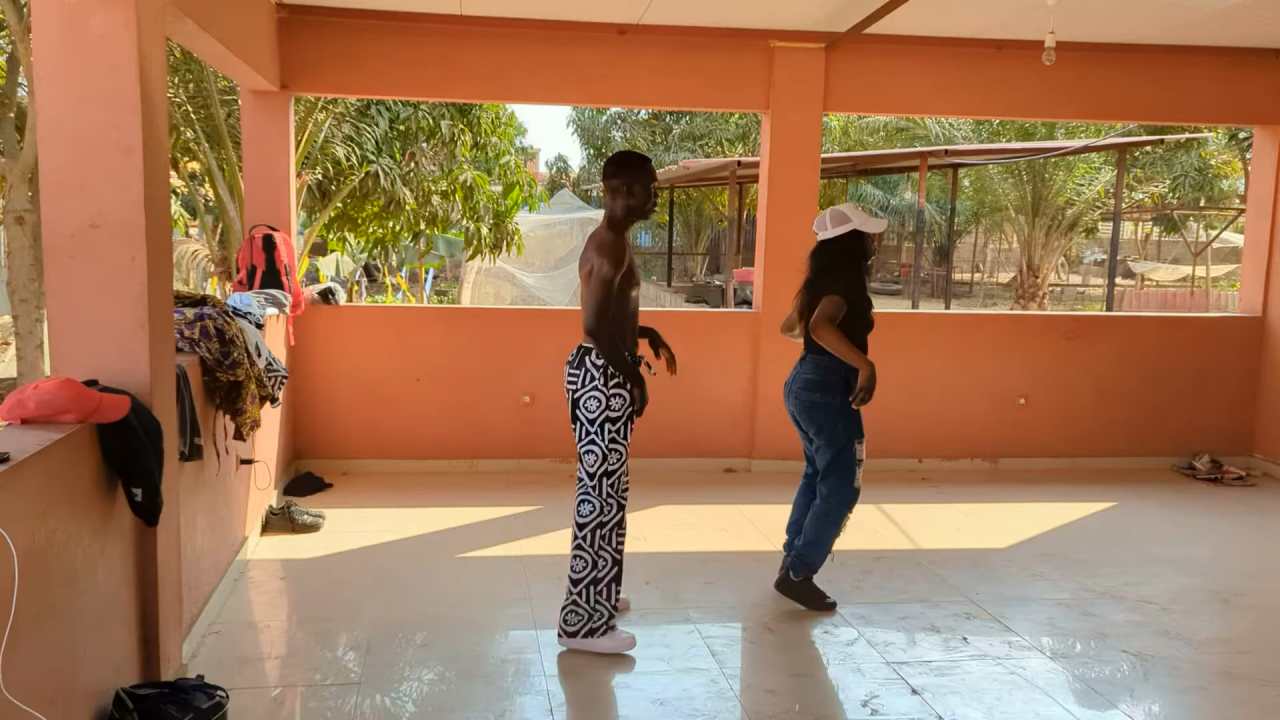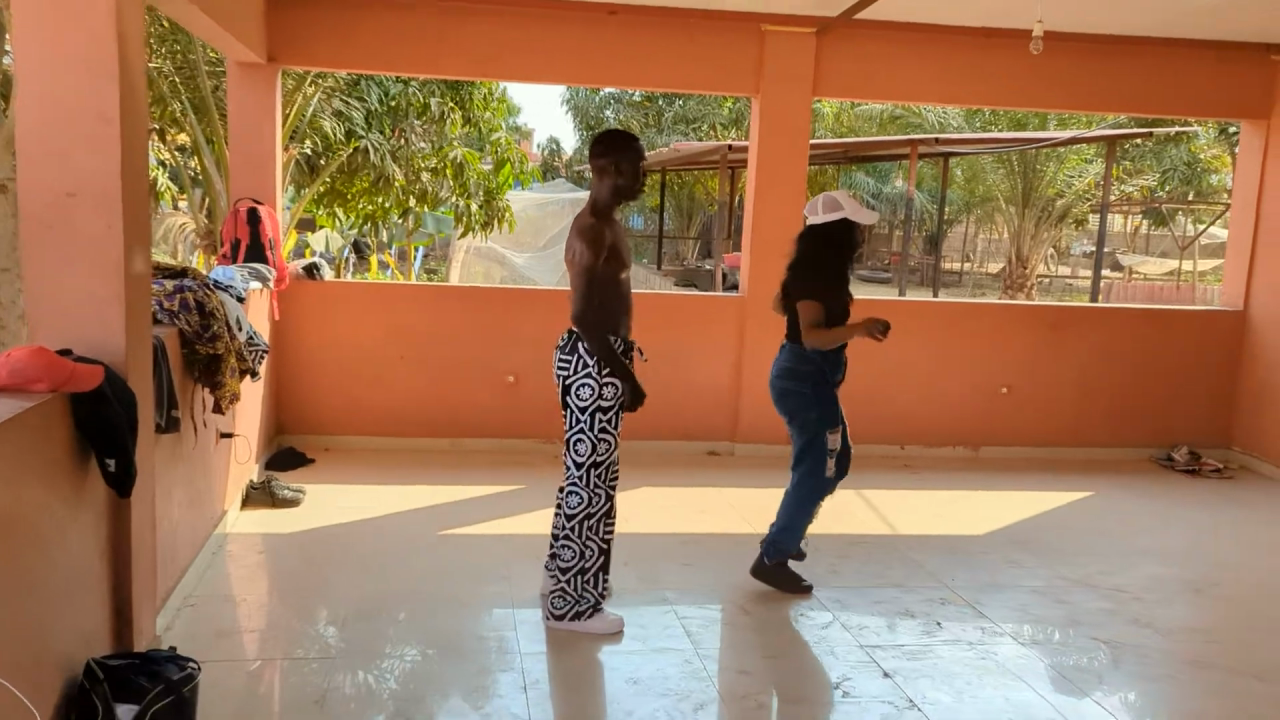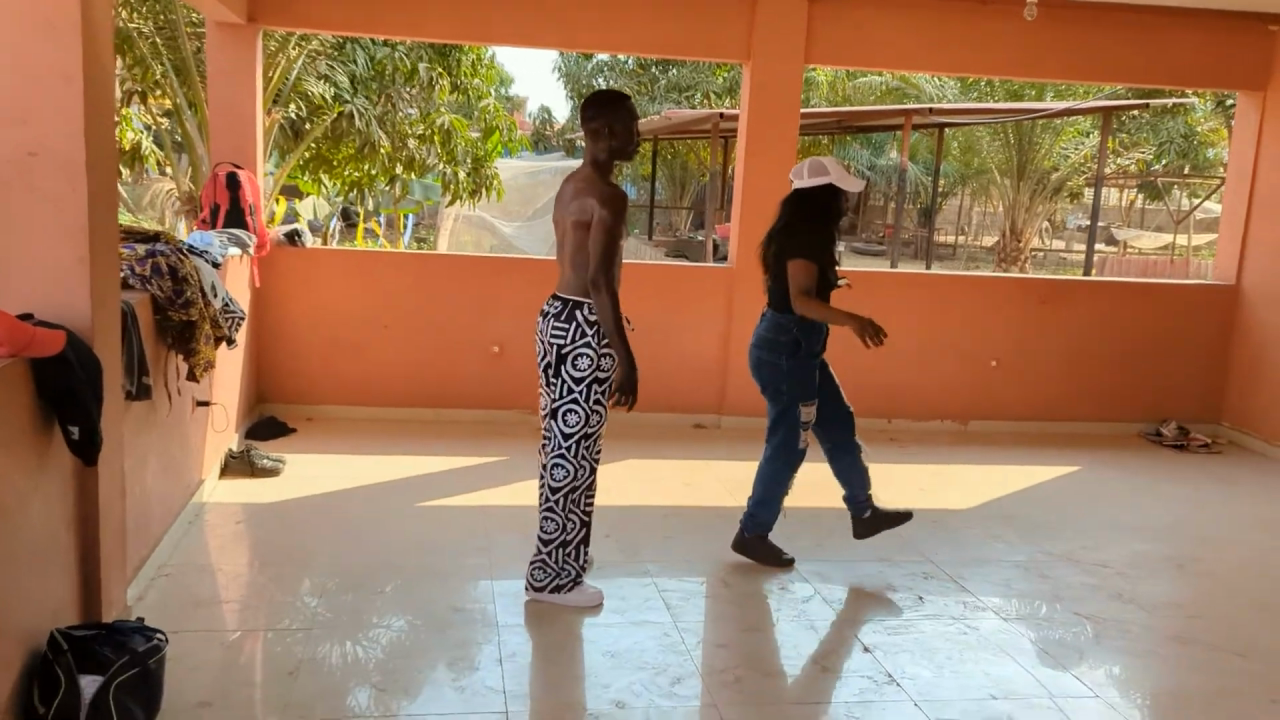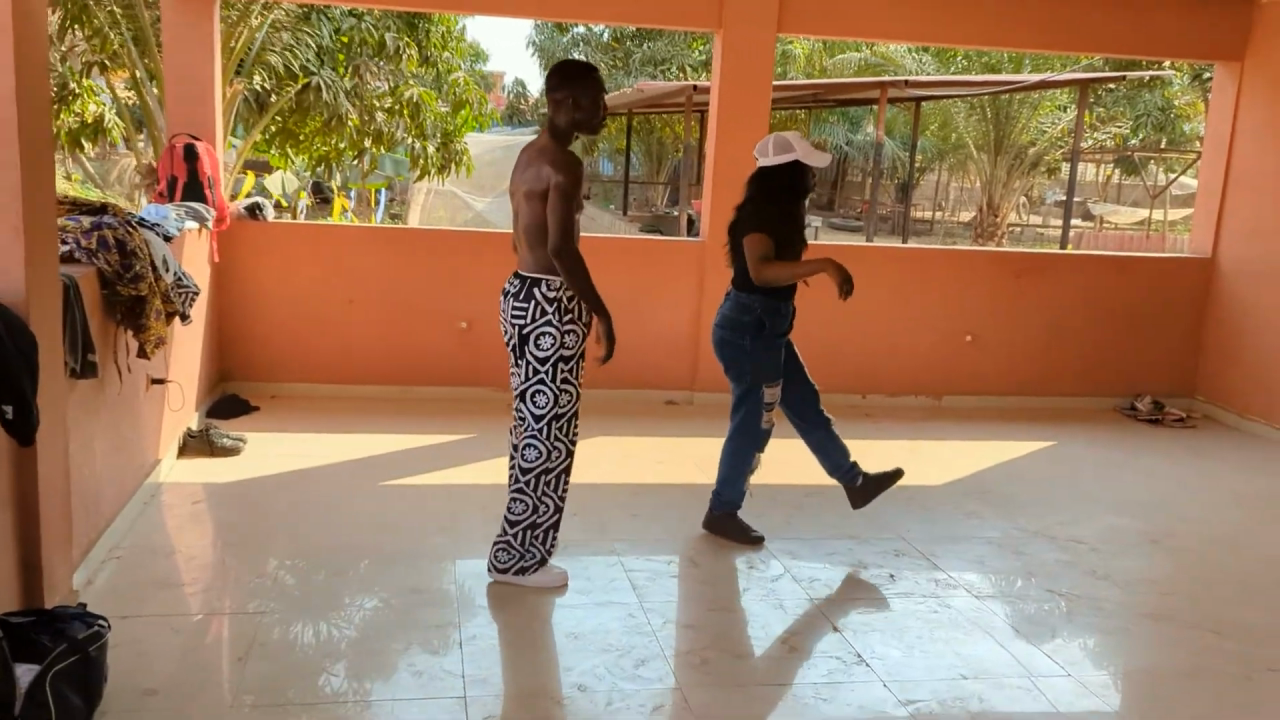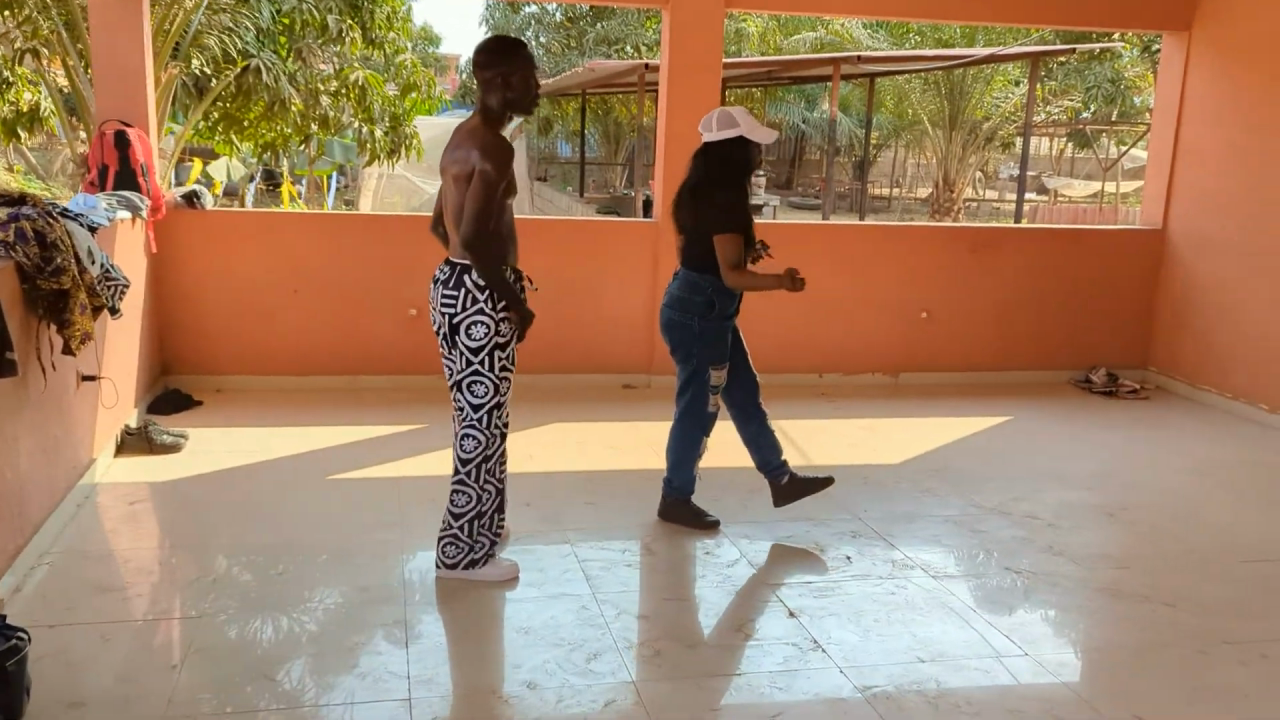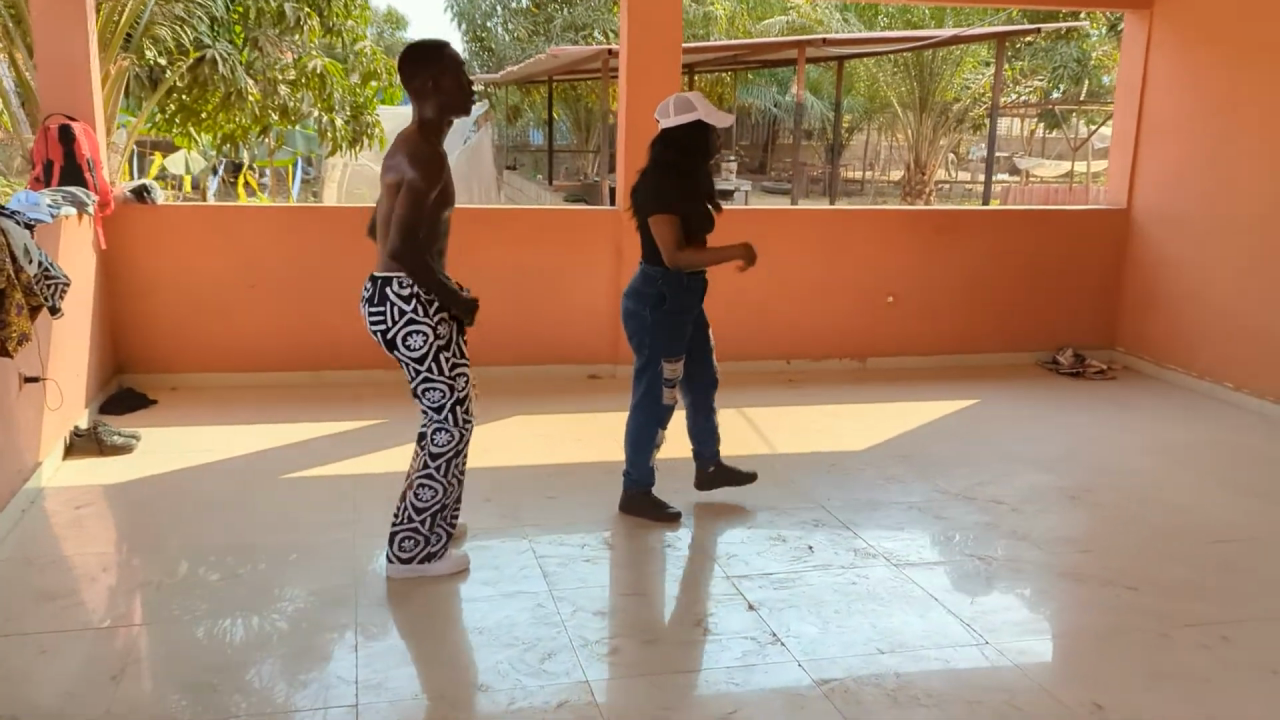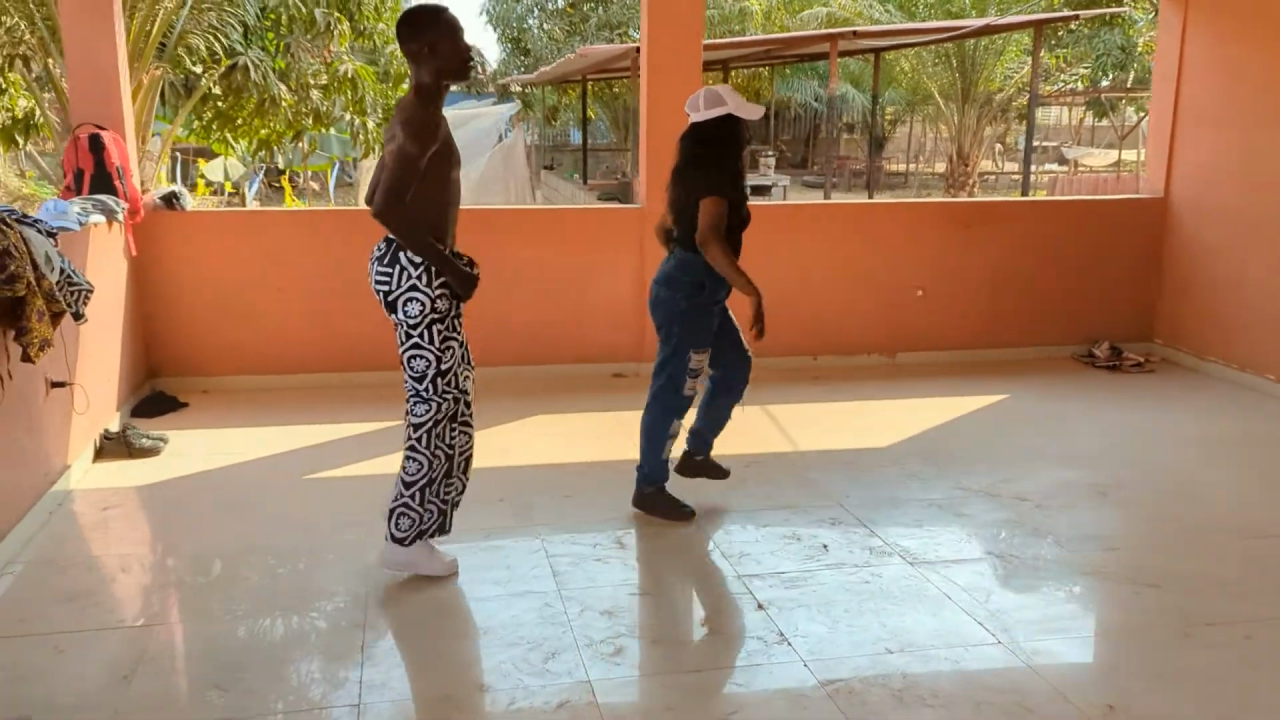
dt=0.3s
person 1, frame 1
left shoulder: (610, 242)
right shoulder: (610, 246)
right elbow: (595, 325)
left wrist: (650, 335)
right wrist: (633, 378)
left hip: (605, 373)
right hip: (601, 376)
left knee: (599, 490)
right knee: (602, 495)
left ankle: (591, 595)
right ankle: (583, 622)
person 1, frame 2
left shoulder: (606, 224)
right shoulder: (593, 230)
right elbow: (582, 315)
left wrist: (619, 366)
right wrist: (624, 374)
left hip: (595, 358)
right hip: (594, 362)
left knee: (582, 473)
right knee: (591, 481)
left ankle: (562, 571)
right ankle: (572, 604)
person 1, frame 3
left shoulder: (574, 184)
right shoulder: (608, 196)
right elbow: (600, 280)
right wrist: (625, 358)
left hip: (558, 316)
right hip: (584, 327)
left knee: (561, 444)
right knee: (576, 453)
left ankle: (554, 561)
right ankle: (553, 577)
person 1, frame 4
left shoulder: (530, 155)
right shoulder: (564, 164)
right elbow: (561, 248)
right wrist: (600, 312)
left hip: (522, 293)
right hip: (549, 303)
left knee: (532, 424)
right knee: (549, 434)
left ankle: (521, 540)
right ankle: (518, 558)
person 1, frame 5
left shoulder: (463, 137)
right shoulder: (493, 148)
left elbow: (439, 224)
right elbow: (473, 238)
right wrist: (513, 301)
left hip: (456, 285)
right hip: (478, 295)
left knee: (479, 419)
right knee: (483, 424)
left ankle: (478, 527)
right ankle: (464, 553)
person 1, frame 6
left shoulder: (412, 146)
right shoulder: (426, 156)
left elbow: (378, 232)
right elbow: (400, 248)
left wrist: (443, 292)
right wrist: (454, 300)
left hip: (398, 296)
right hip: (409, 302)
left knee: (447, 414)
right knee: (450, 422)
left ankle: (428, 523)
right ankle: (414, 550)
person 1, frame 7
left shoulder: (421, 114)
right shoulder: (420, 118)
left elbow: (380, 200)
right elbow: (383, 206)
left wrist: (444, 253)
right wrist: (449, 262)
left hip: (421, 272)
right hip: (417, 276)
left knee: (451, 396)
right knee: (435, 404)
left ankle: (422, 516)
right ankle: (406, 538)
person 2, frame 1
left shoulder: (822, 280)
right shoulder: (842, 282)
left elbow: (789, 326)
right elbow: (819, 327)
right wrist: (863, 362)
left hip: (805, 384)
right hip: (828, 391)
left knee: (819, 477)
right knee: (841, 488)
left ankle: (794, 558)
right ankle: (797, 575)
person 2, frame 2
left shoulder: (812, 268)
right shoulder: (818, 273)
left elbow: (780, 304)
right elbow: (813, 335)
right wrist: (858, 329)
left hip: (799, 375)
right hip: (807, 380)
left knee: (835, 462)
right knee: (814, 473)
left ankle: (780, 539)
right ankle: (772, 559)
person 2, frame 3
left shoulder: (799, 234)
right shoulder: (804, 238)
left elbow: (802, 289)
right elbow: (800, 303)
left wrist: (825, 283)
right wrist: (851, 319)
left hip: (798, 349)
right hip: (785, 350)
left knee: (839, 426)
right knee: (788, 445)
left ankle: (864, 513)
right ankle: (751, 535)
person 2, frame 4
left shoulder: (772, 213)
right shoulder: (762, 214)
right elbow: (759, 271)
left wrist: (799, 268)
right wrist: (825, 265)
left hip: (765, 328)
right hip: (748, 329)
left knee: (806, 405)
right knee: (752, 423)
left ankle: (854, 481)
right ankle: (721, 513)
person 2, frame 5
left shoulder: (711, 191)
right shoulder: (722, 198)
right elbow: (732, 275)
left wrist: (751, 254)
right wrist: (782, 283)
left hip: (709, 309)
right hip: (698, 311)
left knee: (744, 393)
right knee: (699, 407)
left ankle: (780, 479)
right ankle: (675, 499)
person 2, frame 6
left shoulder: (683, 181)
right shoulder: (663, 183)
right elbow: (674, 255)
right wrist: (735, 253)
left hip: (682, 301)
right hip: (659, 303)
left knee: (702, 383)
right knee: (656, 398)
left ankle: (709, 466)
right ankle: (636, 492)
person 2, frame 7
left shoulder: (699, 171)
right shoulder: (715, 175)
left elbow: (667, 231)
right elbow: (708, 240)
right wrist: (751, 289)
left hip: (690, 288)
right hip: (688, 294)
left knee: (737, 366)
right knee: (673, 390)
left ankle: (697, 453)
right ankle: (650, 487)
